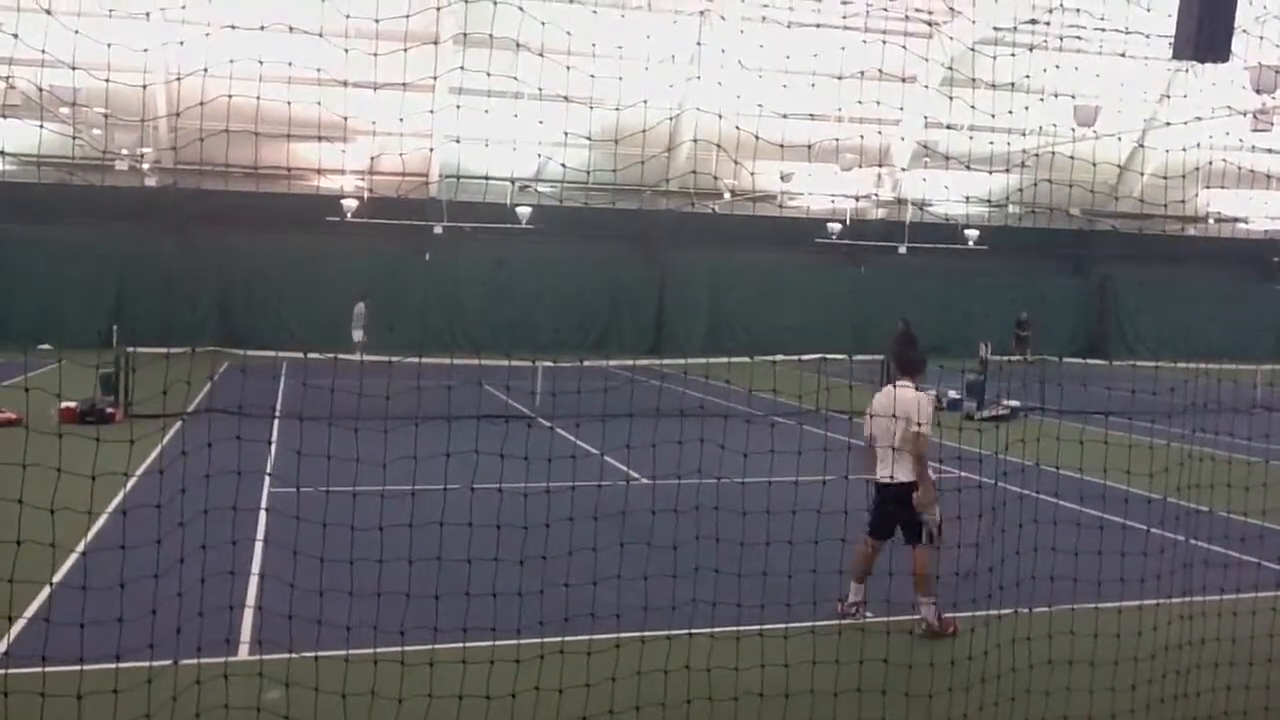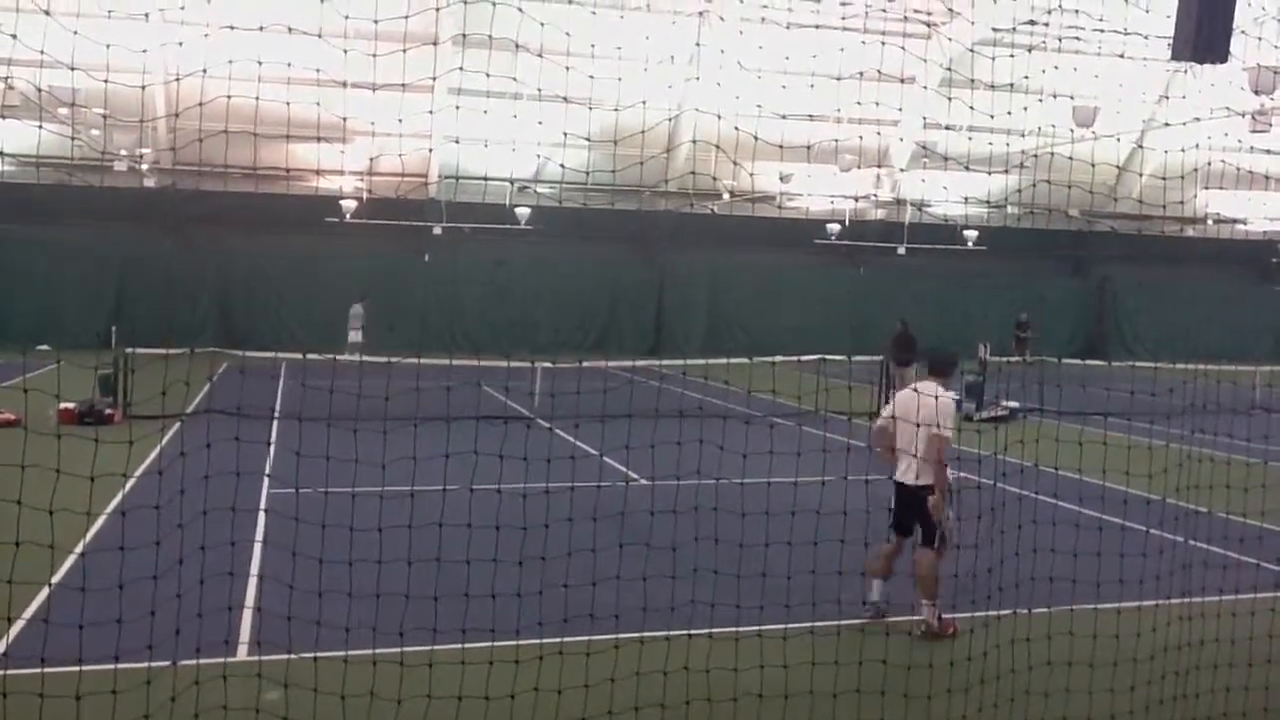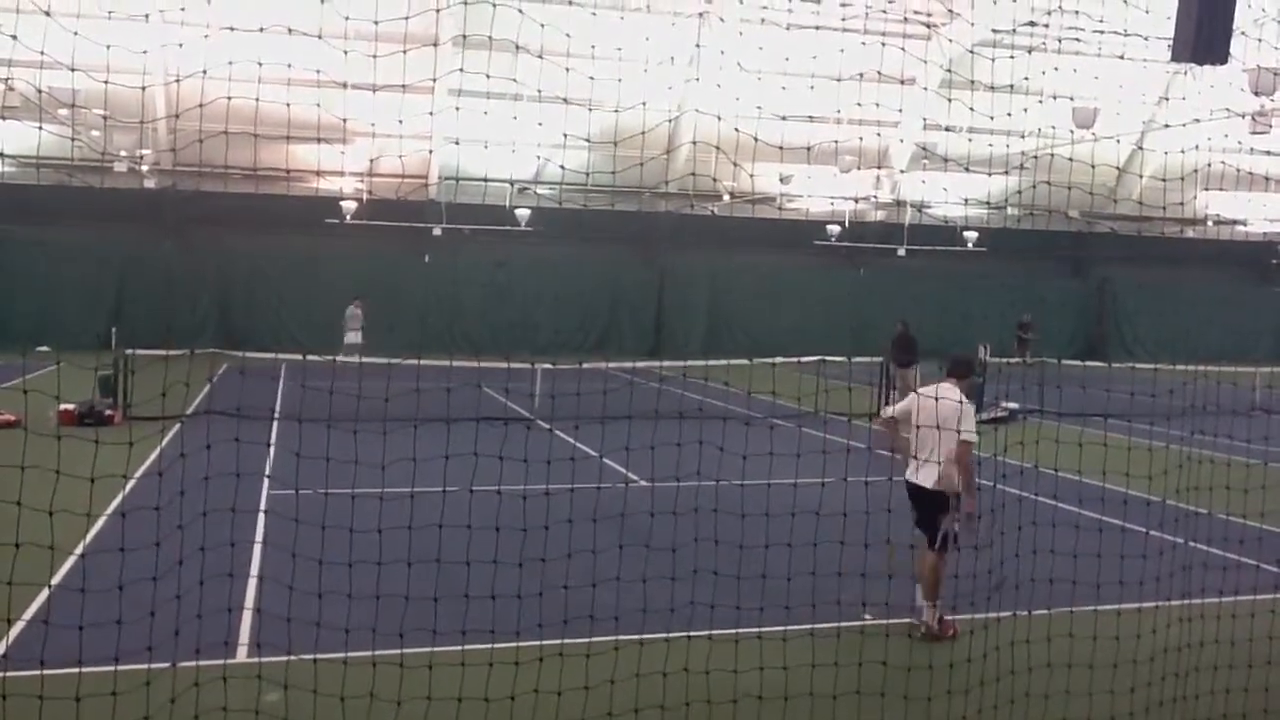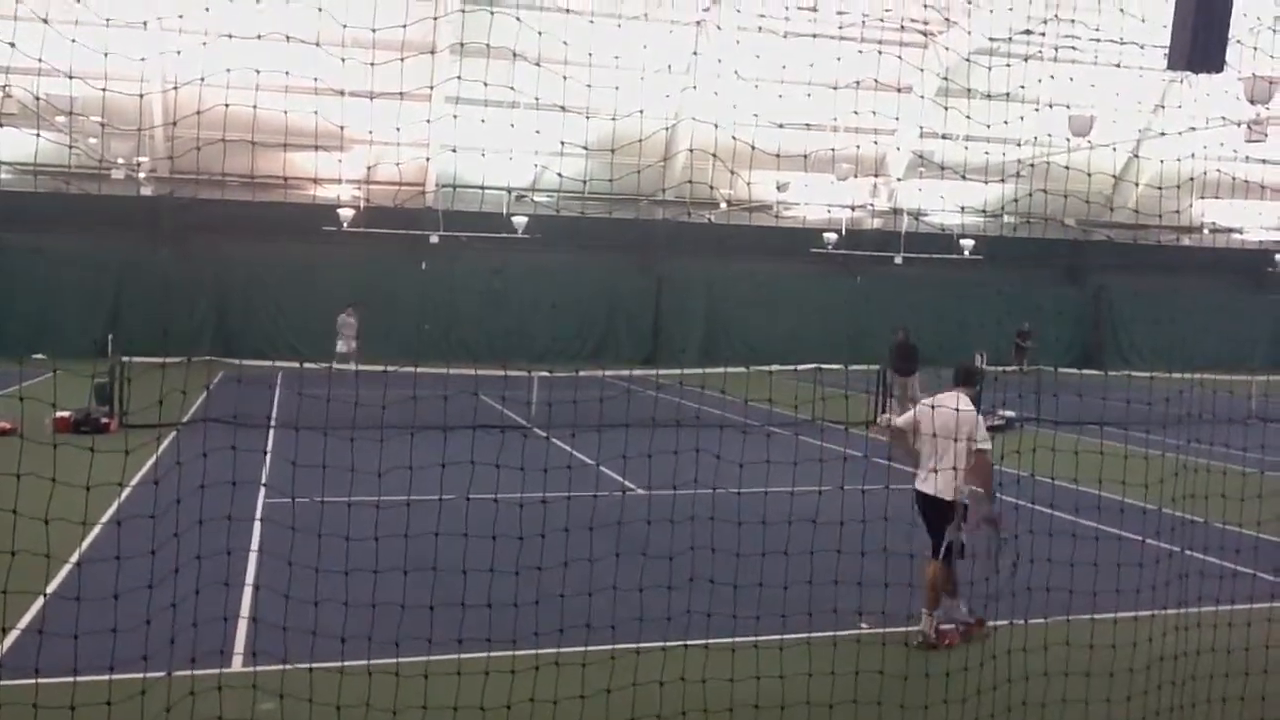
dt=0.2s
person 1, frame 1
left shoulder: (880, 397)
right shoulder: (920, 399)
left elbow: (870, 443)
right elbow: (918, 447)
right wrist: (924, 486)
left hip: (884, 481)
right hip: (910, 483)
left knee: (872, 542)
right knee: (923, 547)
left ankle: (853, 602)
right ankle: (929, 616)
person 1, frame 2
left shoulder: (903, 395)
right shoulder: (944, 401)
left elbow: (878, 434)
right elbow: (937, 450)
right wrist: (938, 491)
left hip: (902, 480)
right hip: (927, 484)
left knee: (897, 539)
right knee: (930, 550)
left ankle: (874, 600)
right ankle: (930, 619)
person 1, frame 3
left shoulder: (918, 395)
right shoulder: (962, 405)
left elbow: (885, 419)
right elbow: (964, 455)
left wrist: (908, 448)
right wrist: (970, 496)
left hip: (915, 480)
right hip: (942, 486)
left knee: (930, 544)
right knee: (936, 551)
left ankle: (925, 608)
right ankle: (930, 621)
person 1, frame 4
left shoulder: (926, 405)
right shoulder: (971, 414)
left elbow: (894, 429)
right elbow: (982, 464)
right wrist: (989, 502)
left hip: (924, 490)
right hip: (951, 495)
left knee: (942, 557)
right knee: (941, 561)
left ankle: (963, 617)
right ankle: (927, 630)
